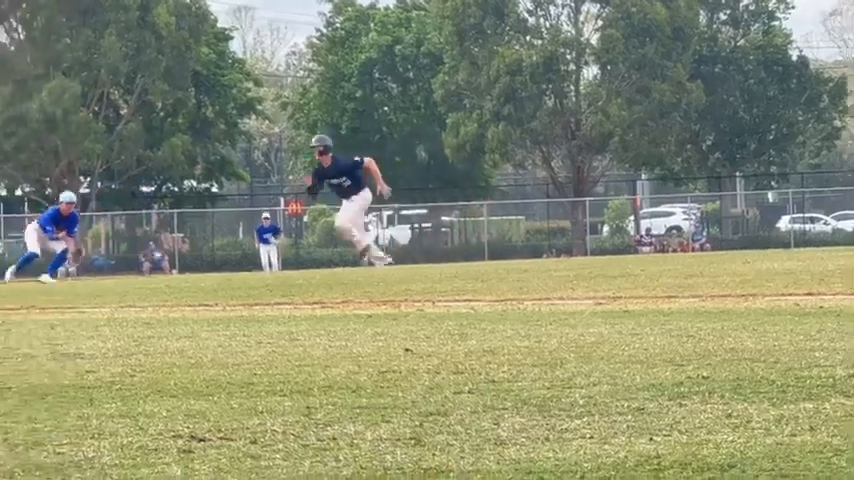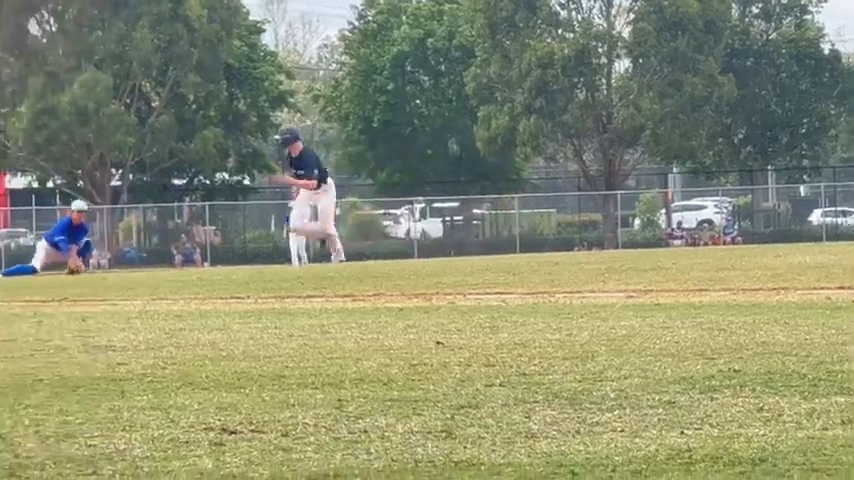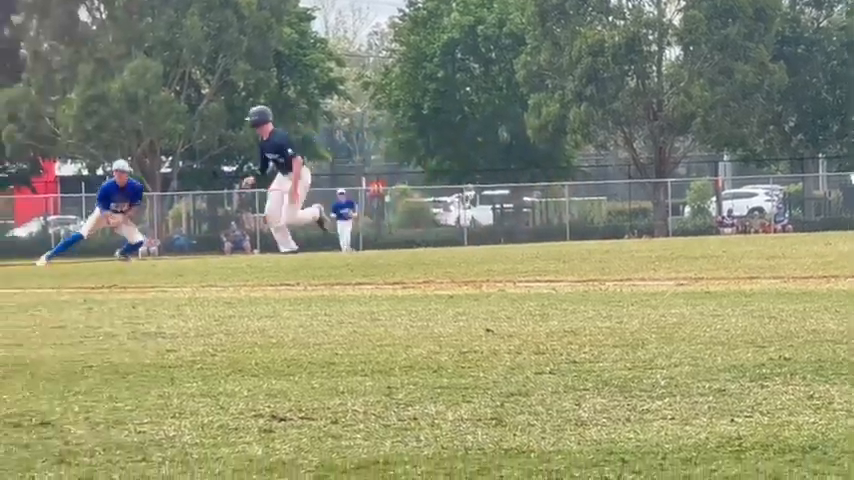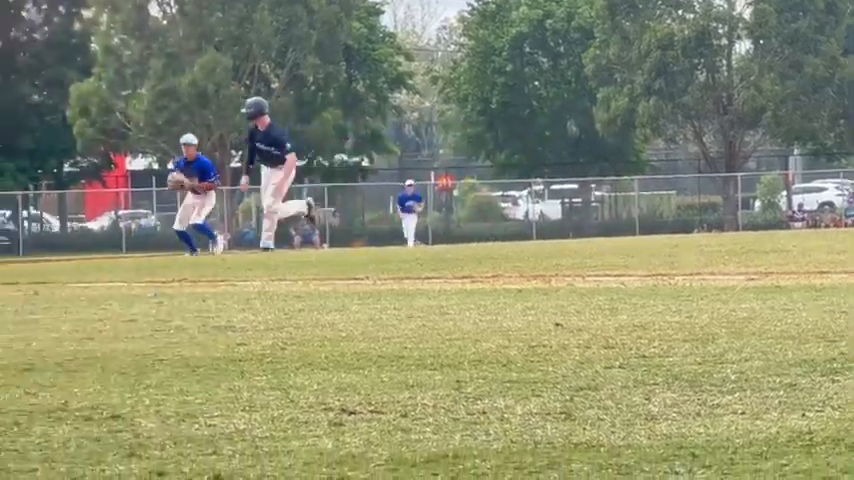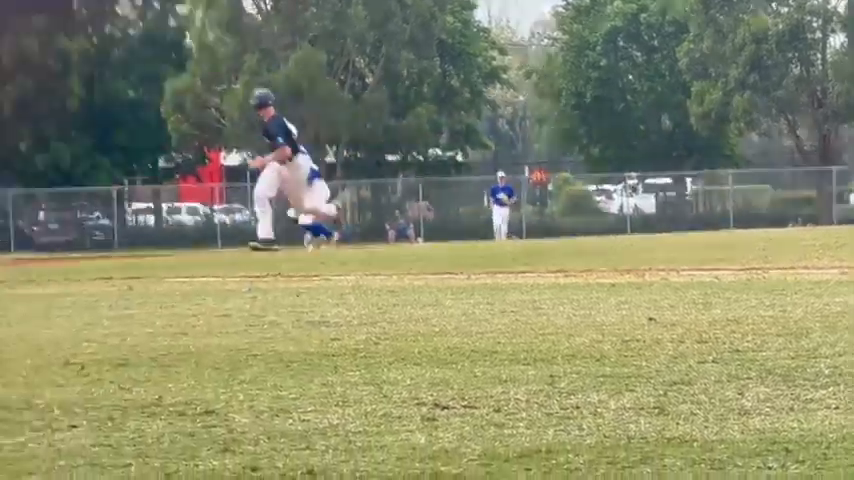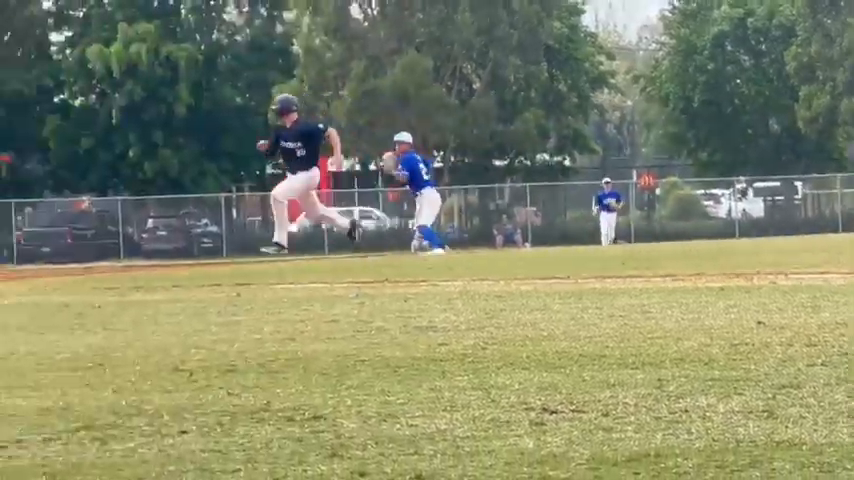
dt=0.2s
person 1, frame 1
left shoulder: (343, 163)
right shoulder: (319, 171)
left elbow: (369, 162)
right elbow: (313, 192)
left wrist: (380, 183)
right wrist: (309, 185)
left hip: (361, 196)
right hip: (347, 200)
left knee: (341, 223)
right knee: (358, 236)
left ankle: (363, 244)
right ankle: (382, 261)
person 1, frame 2
left shoulder: (308, 156)
right shoulder: (291, 156)
left elbow: (312, 184)
left wrist: (290, 181)
left hip: (323, 190)
right hip: (306, 190)
left knee: (326, 227)
right knee: (296, 225)
left ankle: (339, 258)
right ankle: (323, 233)
person 1, frame 3
left shoulder: (280, 139)
right shoulder: (263, 141)
left elbow: (297, 161)
right elbow: (264, 164)
left wrist: (294, 188)
right wrist: (253, 179)
left hip: (298, 176)
right hip: (283, 176)
left knee: (290, 218)
right knee: (271, 215)
left ankle: (315, 212)
right ankle: (288, 249)
person 1, frame 4
left shoulder: (277, 133)
right shoulder: (254, 131)
left elbow: (291, 158)
right elbow: (251, 154)
left wrist: (282, 182)
right wrist: (245, 176)
left hip: (283, 170)
right hip: (267, 169)
left knee: (270, 206)
right knee: (269, 208)
left ankle: (267, 244)
right ankle: (304, 206)
person 1, frame 5
left shoulder: (275, 124)
right shoulder: (270, 123)
left elbow: (286, 151)
left wrist: (264, 161)
left hip: (295, 163)
right hip: (280, 164)
left knee: (304, 205)
right knee: (260, 194)
left ankle: (332, 210)
right ankle: (266, 238)
person 1, frame 6
left shoulder: (306, 126)
right shoulder: (279, 130)
left elbow: (331, 132)
right elbow: (270, 153)
left wrist: (337, 154)
right wrist: (264, 146)
left hip: (307, 175)
right hip: (294, 175)
left knee: (277, 195)
right knee: (314, 212)
left ankle: (280, 243)
right ankle: (348, 225)
